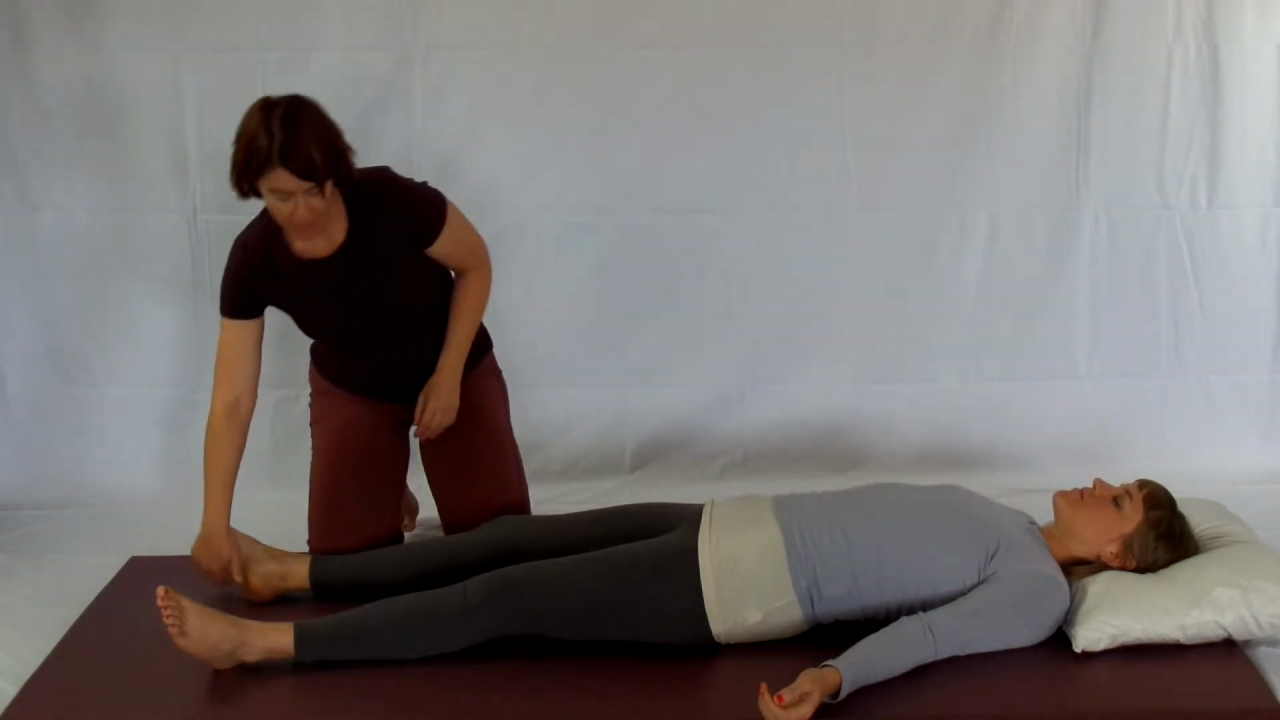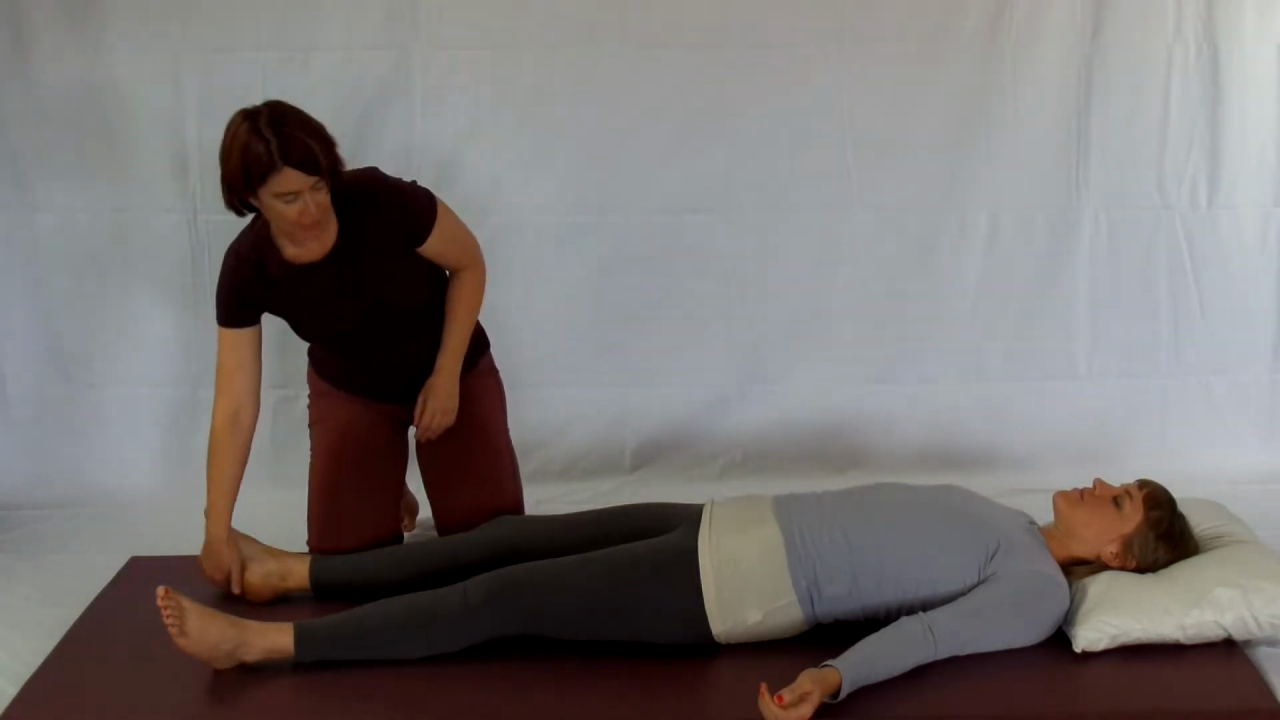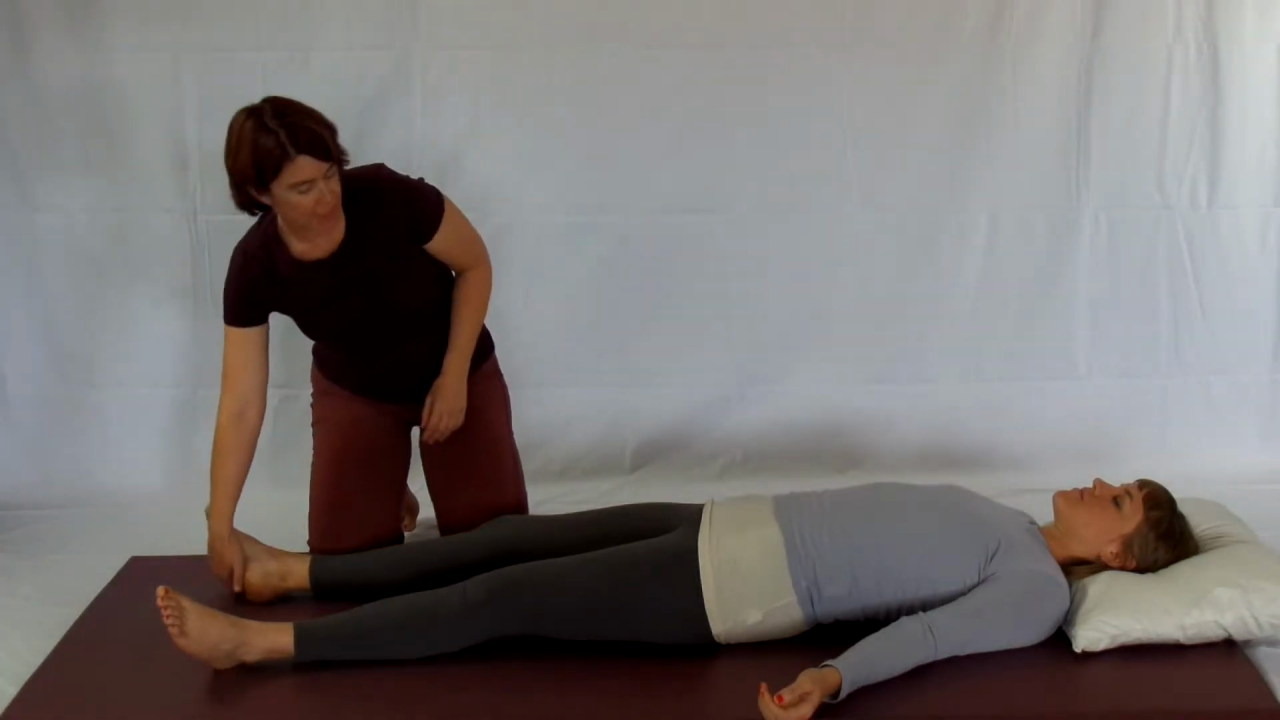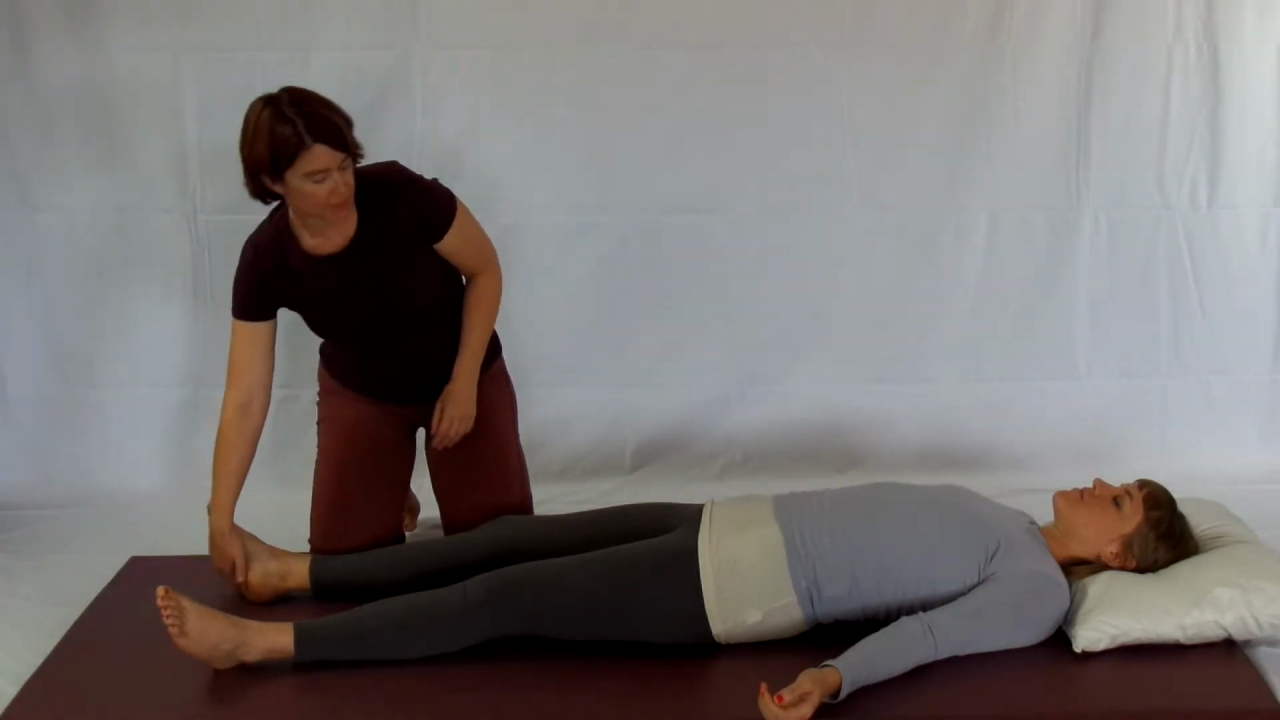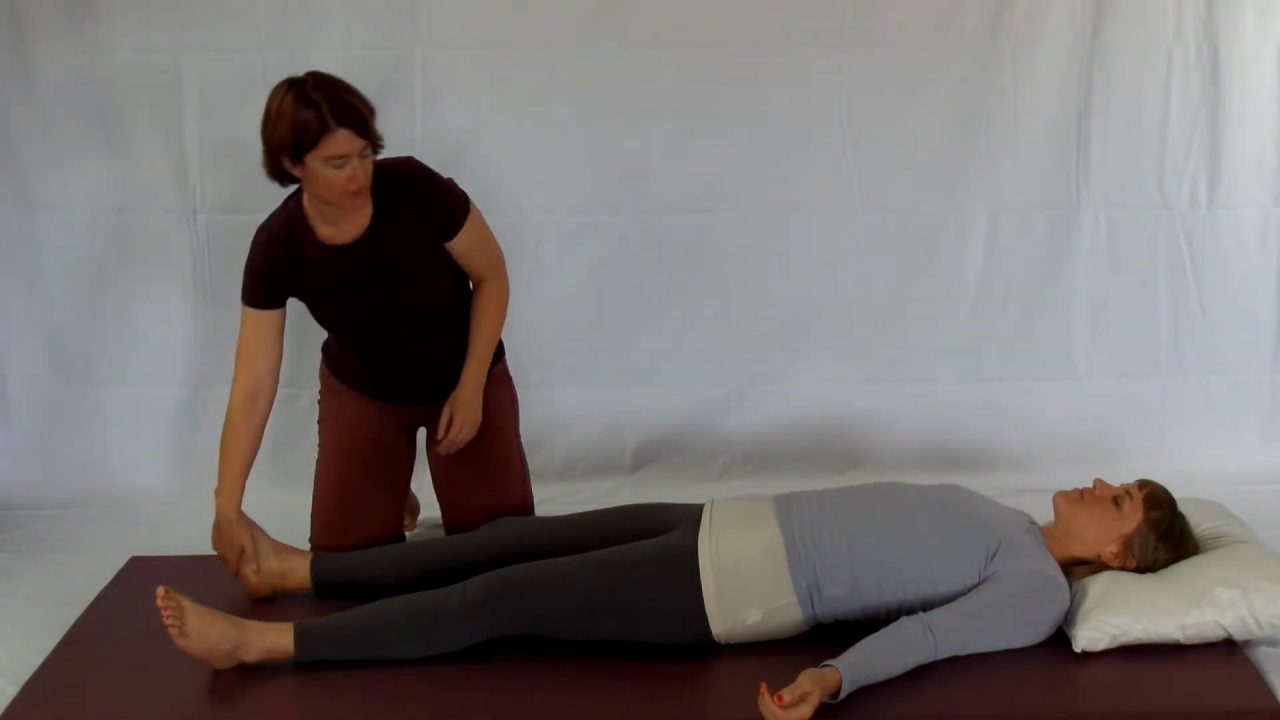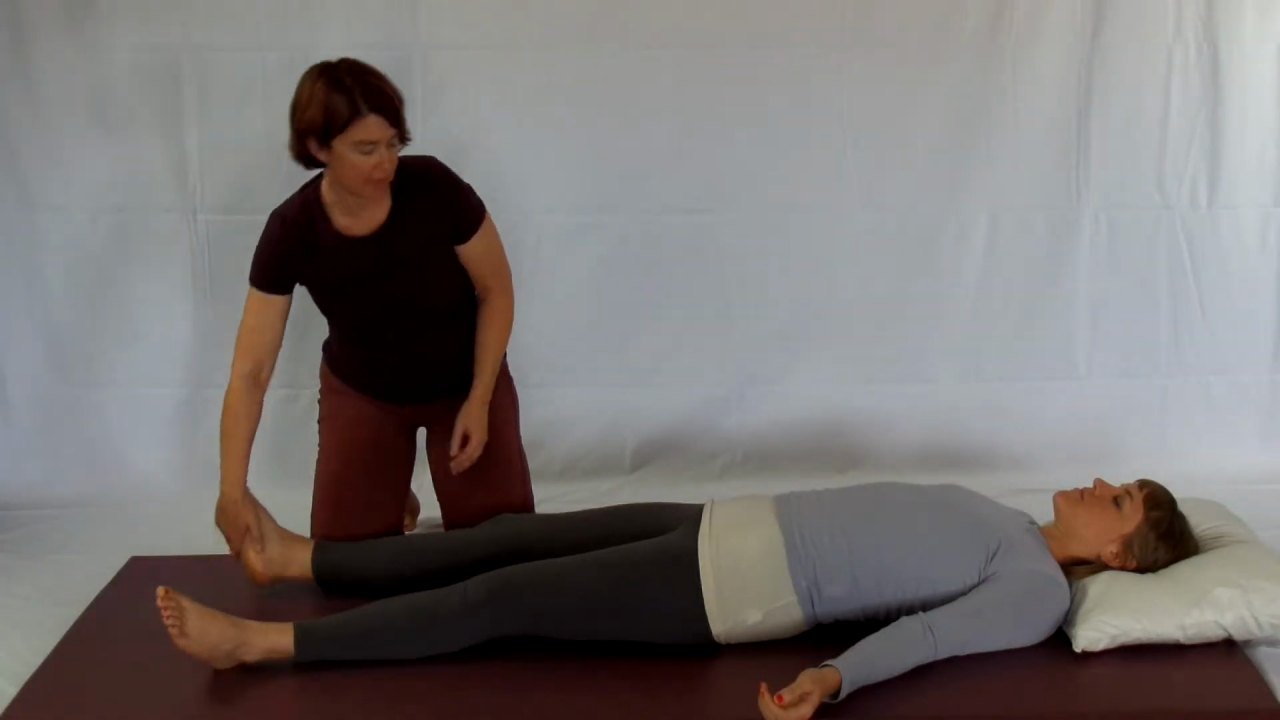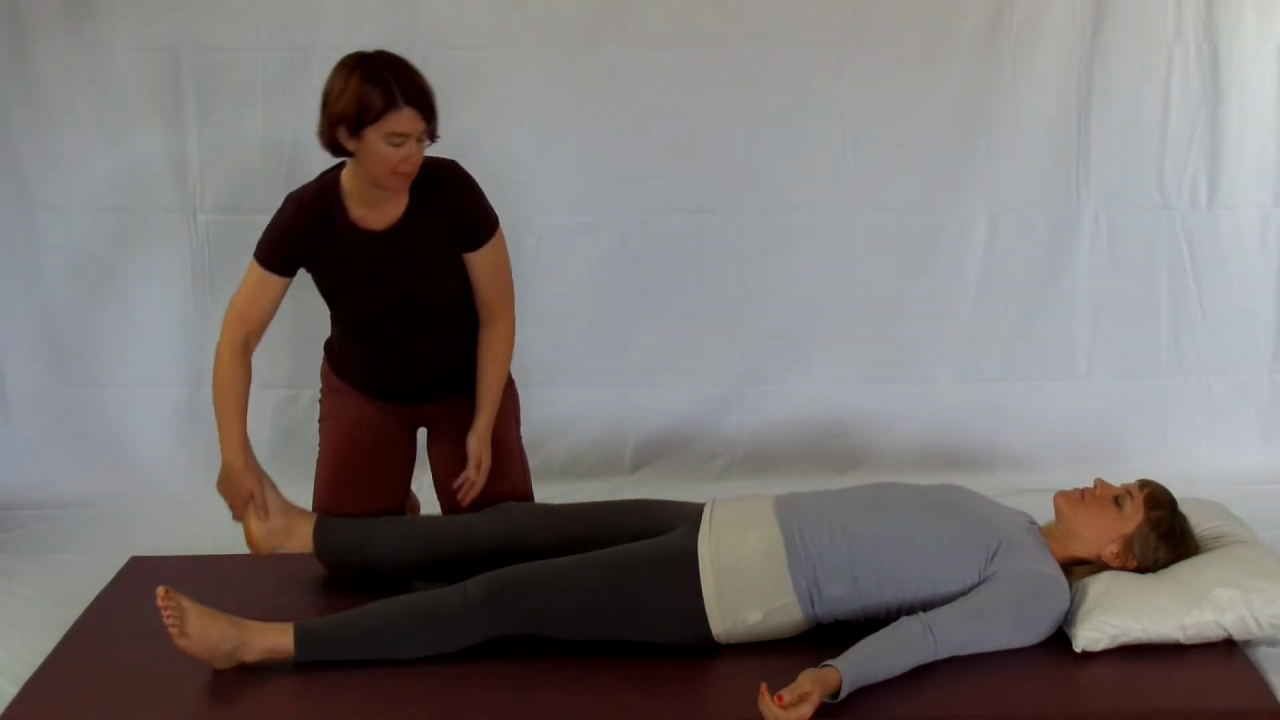
dt=0.2s
person 1, frame 1
left shoulder: (1038, 593)
right shoulder: (1008, 527)
left elbow: (928, 631)
left hip: (738, 589)
right hip: (731, 528)
left knee: (501, 600)
right knee: (507, 539)
right ankle: (287, 569)
person 1, frame 2
left shoulder: (1038, 592)
right shoulder: (1007, 528)
left elbow: (929, 629)
left hip: (736, 588)
right hip: (733, 526)
left knee: (500, 599)
right knee: (504, 540)
right ankle: (288, 570)
person 1, frame 3
left shoulder: (1038, 593)
right shoulder: (1008, 528)
left elbow: (929, 632)
left hip: (736, 591)
right hip: (730, 529)
left knee: (501, 601)
right knee: (507, 539)
right ankle: (289, 572)
person 1, frame 4
left shoulder: (1038, 593)
right shoulder: (1008, 528)
left elbow: (929, 632)
left hip: (737, 591)
right hip: (731, 529)
left knee: (502, 601)
right knee: (507, 538)
right ankle: (289, 570)
person 1, frame 5
left shoulder: (1039, 593)
right shoulder: (1008, 528)
left elbow: (930, 633)
left hip: (738, 592)
right hip: (732, 529)
left knee: (501, 602)
right knee: (507, 539)
right ankle: (293, 567)
person 1, frame 6
left shoulder: (1039, 594)
right shoulder: (1008, 531)
left elbow: (928, 631)
left hip: (736, 590)
right hip: (732, 528)
left knee: (501, 601)
right knee: (507, 535)
right ankle: (296, 555)
person 1, frame 7
left shoulder: (1038, 592)
right shoulder: (1012, 525)
left elbow: (933, 632)
left hip: (741, 592)
right hip: (732, 529)
left knee: (502, 602)
right knee: (511, 525)
right ankle: (297, 532)
person 2, frame 1
left shoulder: (393, 201)
right shoulder: (253, 260)
left elbow: (475, 266)
right elbow: (233, 400)
left wrist: (448, 375)
right wrist: (215, 523)
left hip: (453, 372)
right hip: (351, 392)
right knee: (344, 554)
right ankle: (387, 492)
person 2, frame 2
left shoulder: (382, 200)
right shoulder: (248, 267)
left elbow: (468, 265)
right elbow: (234, 408)
left wrist: (446, 374)
right wrist: (217, 531)
left hip: (450, 373)
right hip: (348, 392)
right knee: (343, 553)
right ankle: (388, 494)
person 2, frame 3
left shoulder: (388, 197)
right shoulder: (255, 266)
left elbow: (474, 266)
right elbow: (241, 406)
left wrist: (453, 375)
right wrist: (219, 526)
left hip: (452, 374)
right hip: (353, 392)
right knee: (343, 554)
right ankle: (388, 494)
person 2, frame 4
left shoulder: (400, 194)
right shoulder: (266, 259)
left elbow: (484, 271)
right elbow: (245, 400)
left wrist: (463, 382)
right wrist: (221, 521)
left hip: (459, 376)
right hip: (359, 393)
right knee: (344, 553)
right ankle: (390, 494)
person 2, frame 5
left shoulder: (416, 190)
right shoulder: (278, 247)
left elbow: (491, 278)
right elbow: (252, 389)
left wrist: (470, 388)
right wrist: (228, 509)
left hip: (461, 378)
right hip: (361, 393)
right knee: (345, 552)
right ankle: (391, 493)
person 2, frame 6
left shoulder: (435, 189)
right shoulder: (292, 231)
left elbow: (496, 293)
right elbow: (250, 373)
left wrist: (479, 400)
right wrist: (233, 489)
left hip: (461, 384)
right hip: (361, 393)
right ankle: (391, 494)
person 2, frame 7
left shoulder: (452, 190)
right shoulder: (307, 216)
left elbow: (497, 314)
right elbow: (236, 341)
left wrist: (483, 429)
right wrist: (236, 455)
left hip: (462, 383)
right hip: (363, 393)
right ankle: (391, 492)
